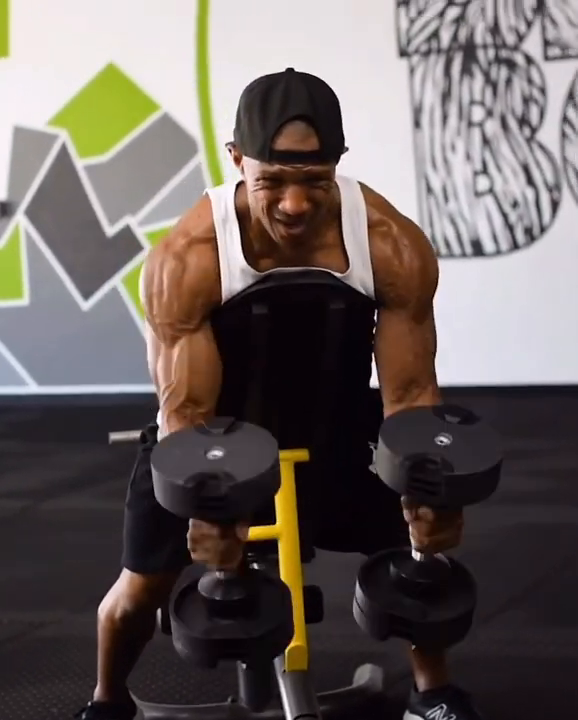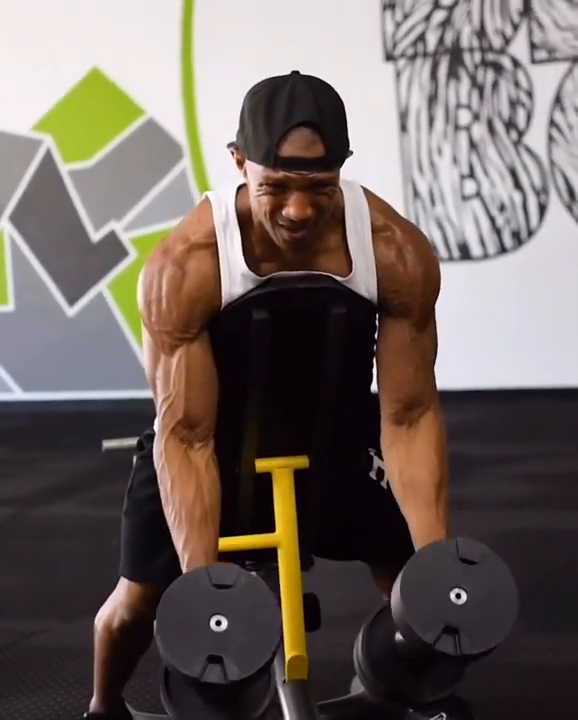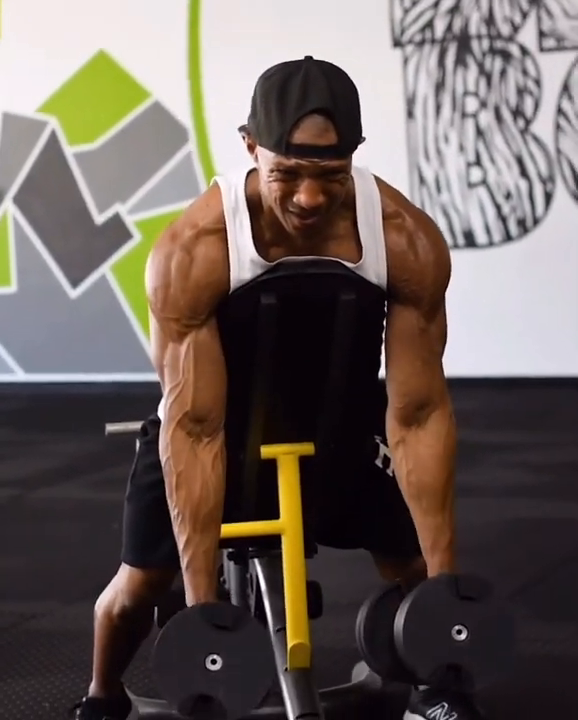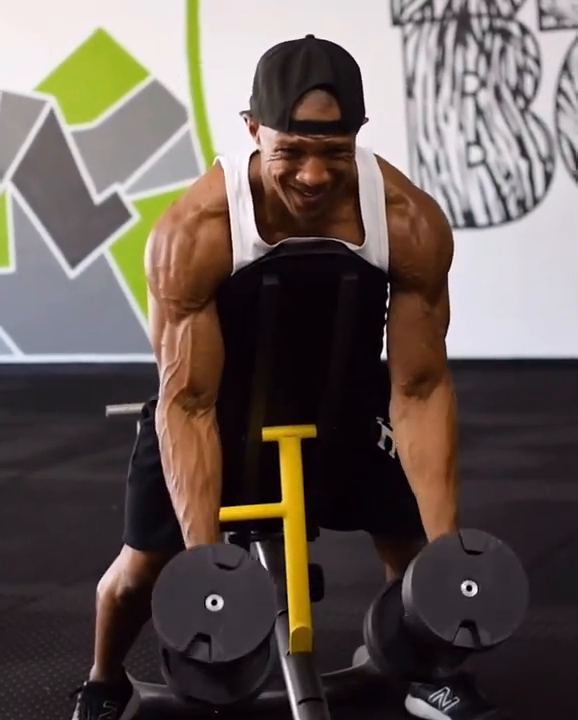
dt=0.4s
person 1, frame 1
left shoulder: (394, 246)
right shoulder: (183, 259)
left elbow: (408, 394)
right elbow: (185, 413)
left wrist: (429, 495)
left hip: (335, 412)
right hip: (222, 415)
left knee: (414, 559)
right knee: (140, 589)
person 1, frame 2
left shoulder: (398, 252)
right shoulder: (181, 266)
left elbow: (408, 414)
right elbow: (185, 434)
right hip: (214, 427)
left knee: (409, 574)
right knee: (138, 598)
person 1, frame 3
left shoulder: (408, 240)
right shoulder: (189, 251)
left elbow: (419, 413)
right elbow: (194, 429)
left wrist: (444, 575)
right wrist: (202, 600)
right hip: (216, 413)
left knee: (410, 562)
right knee: (140, 583)
person 1, frame 4
left shoulder: (411, 222)
right shoulder: (192, 231)
left elbow: (420, 388)
right elbow: (187, 404)
left wrist: (448, 543)
right hip: (220, 395)
left knee: (412, 542)
right knee: (144, 561)
